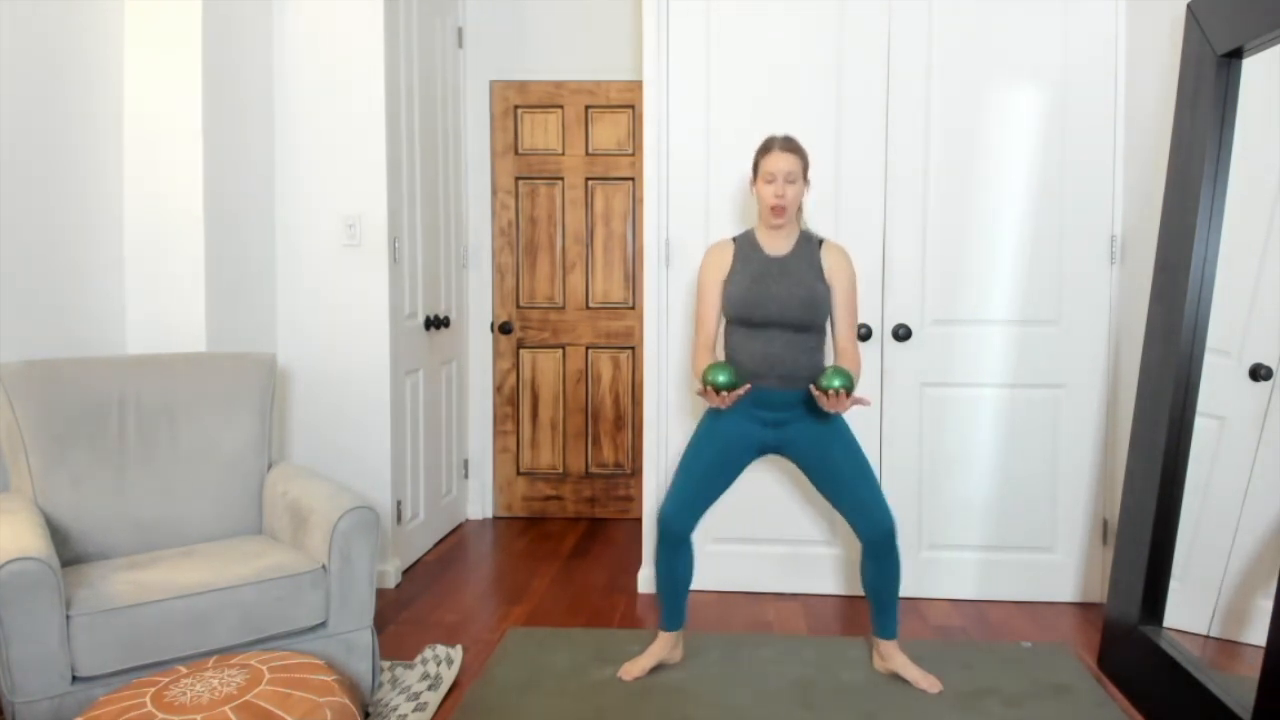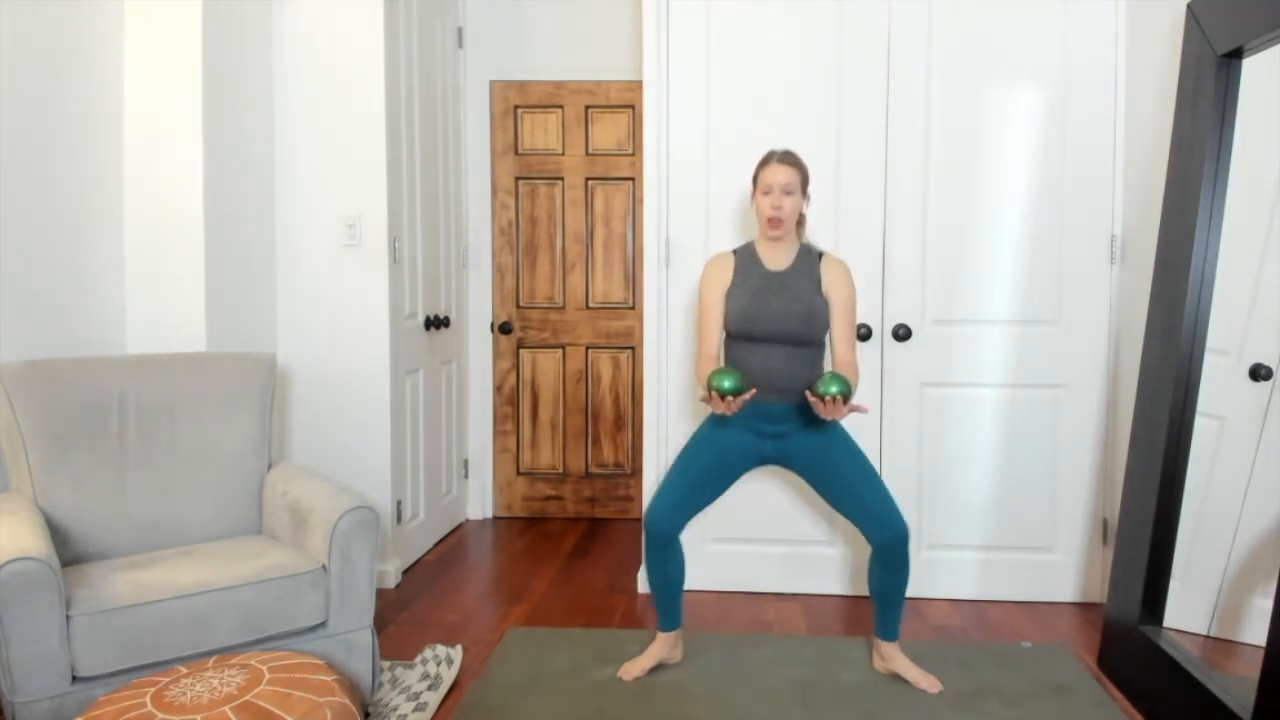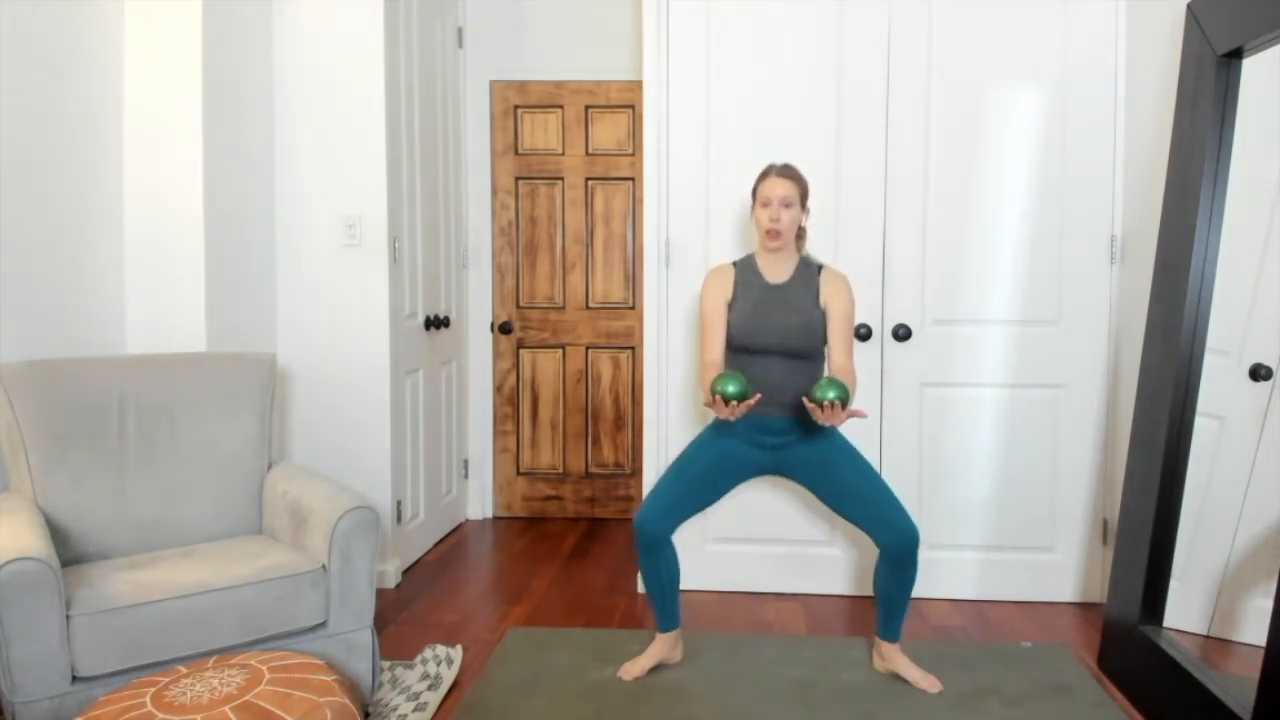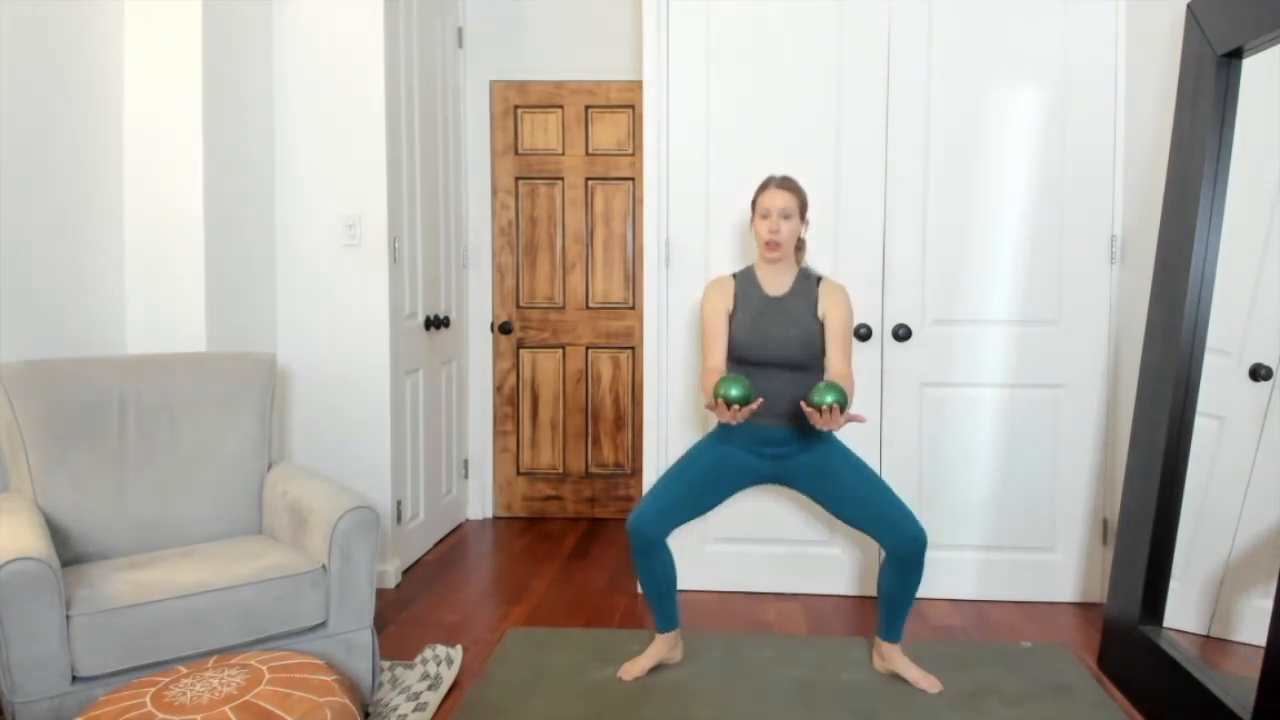
dt=0.1s
person 1, frame 1
left shoulder: (832, 258)
right shoulder: (722, 255)
left elbow: (847, 346)
right elbow: (704, 340)
left wrist: (842, 390)
right wrist: (709, 384)
left hip: (809, 413)
right hip: (739, 412)
left knee: (878, 528)
right knee: (673, 520)
left ankle: (887, 648)
right ankle: (668, 640)
person 1, frame 2
left shoulder: (831, 271)
right shoulder: (722, 268)
left elbow: (845, 357)
right elbow: (708, 352)
left wrist: (839, 398)
right wrist: (715, 392)
left hip: (808, 423)
right hip: (737, 421)
left knee: (891, 531)
right knee: (659, 521)
left ankle: (888, 649)
right ankle: (667, 640)
person 1, frame 3
left shoulder: (831, 284)
right shoulder: (723, 280)
left elbow: (842, 364)
right elbow: (712, 360)
left wrist: (836, 404)
right wrist: (718, 399)
left hip: (809, 435)
right hip: (737, 433)
left knee: (901, 536)
right knee: (649, 524)
left ankle: (888, 649)
right ankle: (667, 640)
person 1, frame 4
left shoulder: (830, 295)
right shoulder: (722, 291)
left elbow: (840, 373)
right elbow: (714, 368)
left wrist: (834, 409)
right wrist: (721, 404)
left hip: (808, 444)
right hip: (737, 442)
left knee: (908, 538)
right knee: (643, 526)
left ankle: (888, 649)
right ankle: (667, 640)
